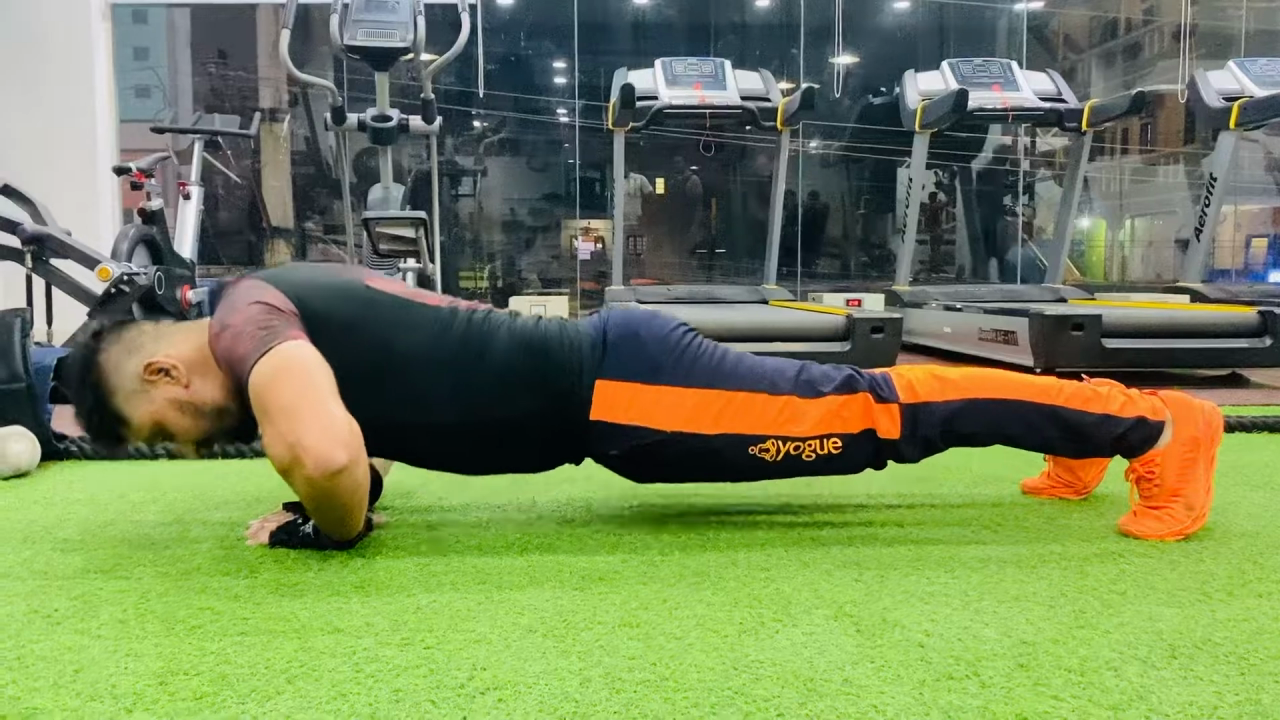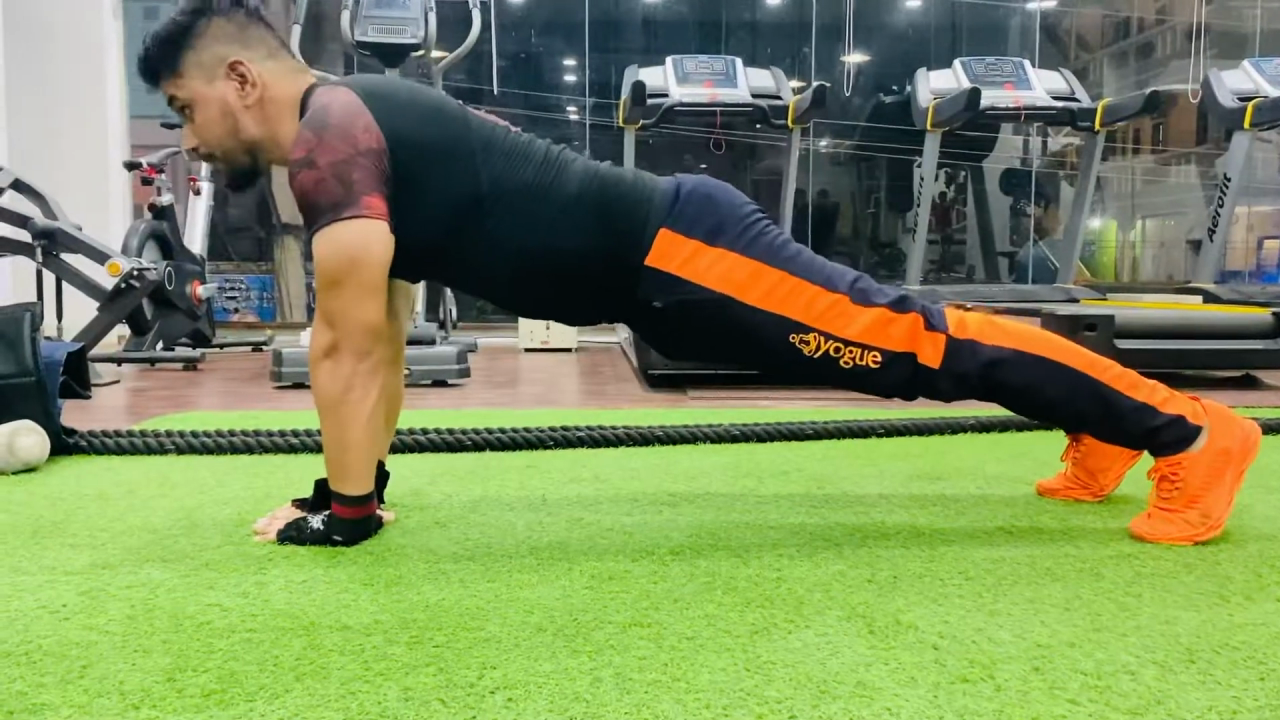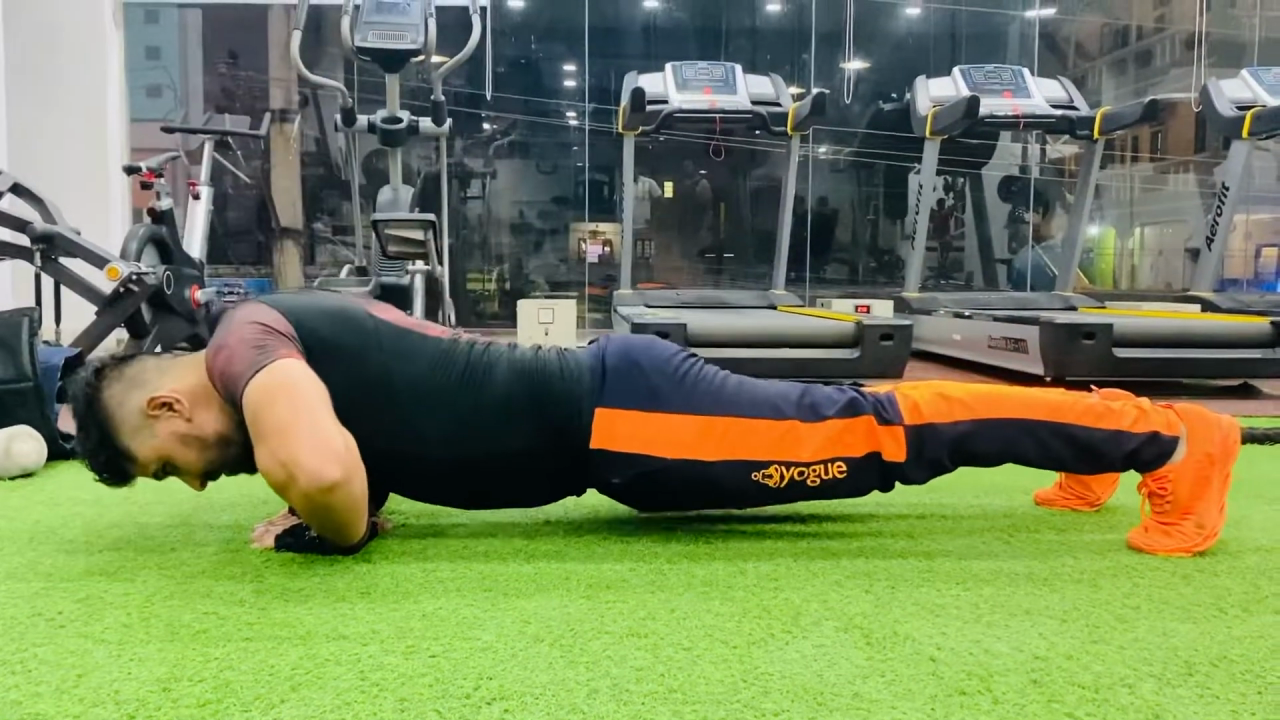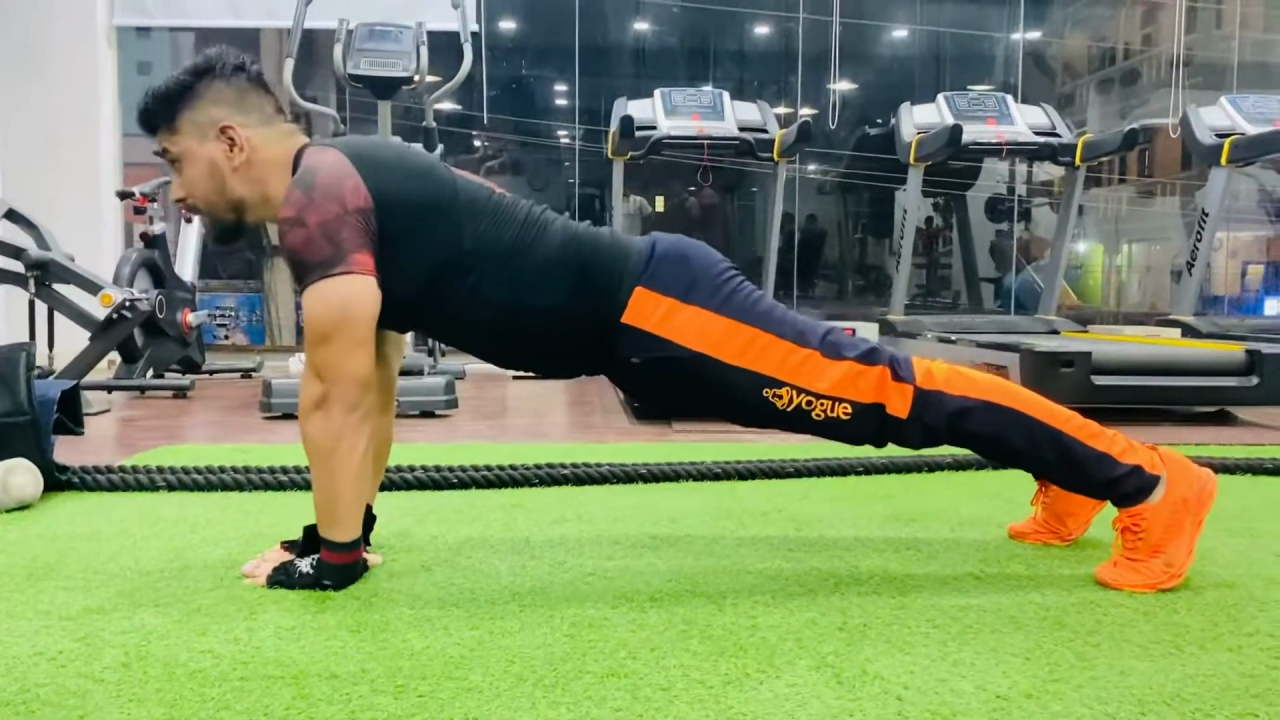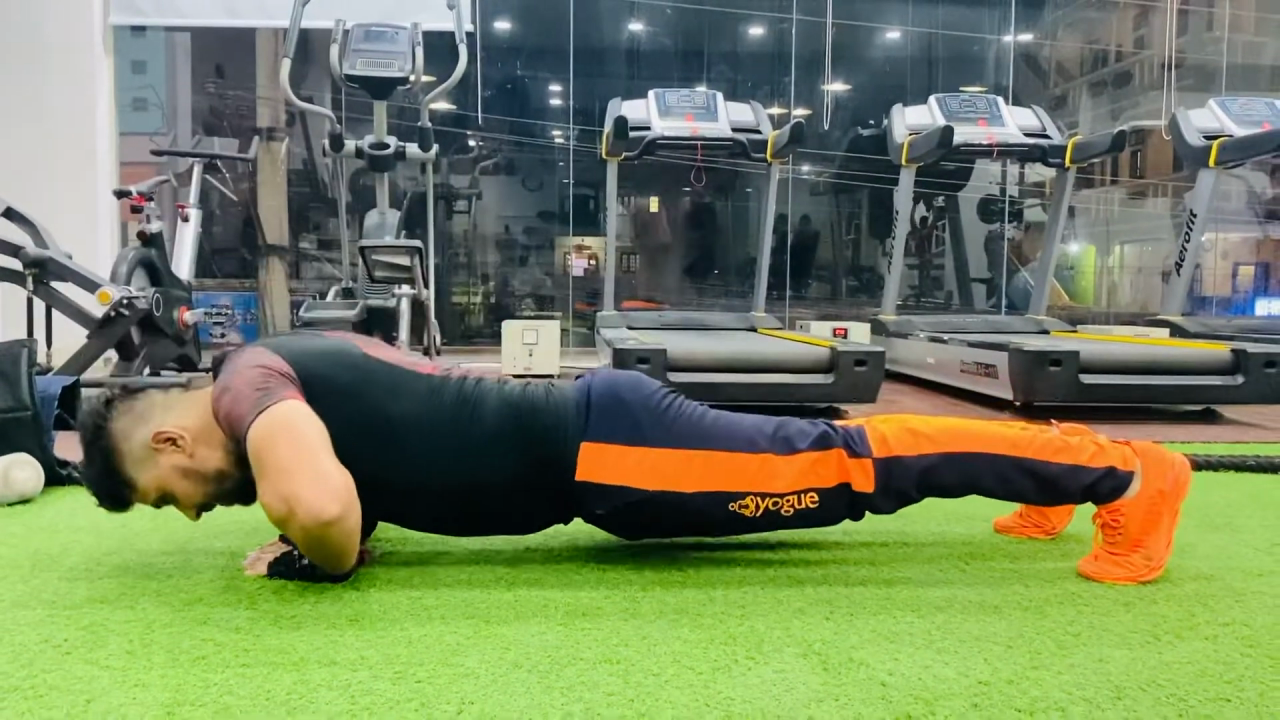
dt=1s
person 1, frame 1
left shoulder: (240, 323)
right shoulder: (283, 305)
left elbow: (325, 451)
left wrist: (334, 525)
right wrist: (346, 486)
left hip: (607, 393)
right hip: (602, 365)
left knee: (873, 416)
right knee: (840, 405)
left ankle: (1153, 425)
right ankle: (1079, 408)
person 1, frame 2
left shoulder: (328, 134)
right shoulder: (351, 128)
left elbow: (347, 345)
right elbow: (379, 334)
left wrist: (347, 508)
right wrist: (362, 471)
left hip: (672, 254)
right hip: (660, 256)
left knee: (914, 345)
right knee: (900, 345)
left ankle: (1188, 435)
right ankle: (1104, 431)
person 1, frame 3
left shoulder: (242, 343)
right shoulder: (288, 330)
left elbow: (317, 463)
left wrist: (341, 532)
right wrist: (352, 496)
left hip: (609, 423)
right hip: (606, 391)
left knee: (875, 439)
right knee: (841, 422)
left ankle: (1170, 440)
right ankle: (1094, 421)
person 1, frame 4
left shoulder: (317, 198)
right shoulder: (340, 186)
left elbow: (336, 394)
right elbow: (371, 379)
left wrist: (334, 553)
right wrist: (349, 518)
left hip: (648, 311)
right hip: (636, 305)
left knee: (879, 394)
right knee: (868, 394)
left ankle: (1148, 486)
right ankle: (1076, 475)
person 1, frame 5
left shoulder: (245, 386)
right shoulder: (291, 363)
left elbow: (316, 500)
left wrist: (329, 560)
right wrist: (343, 525)
left hip: (592, 455)
right hip: (589, 421)
left knee: (844, 469)
right knee: (812, 451)
left ankle: (1123, 474)
right ankle: (1053, 451)
